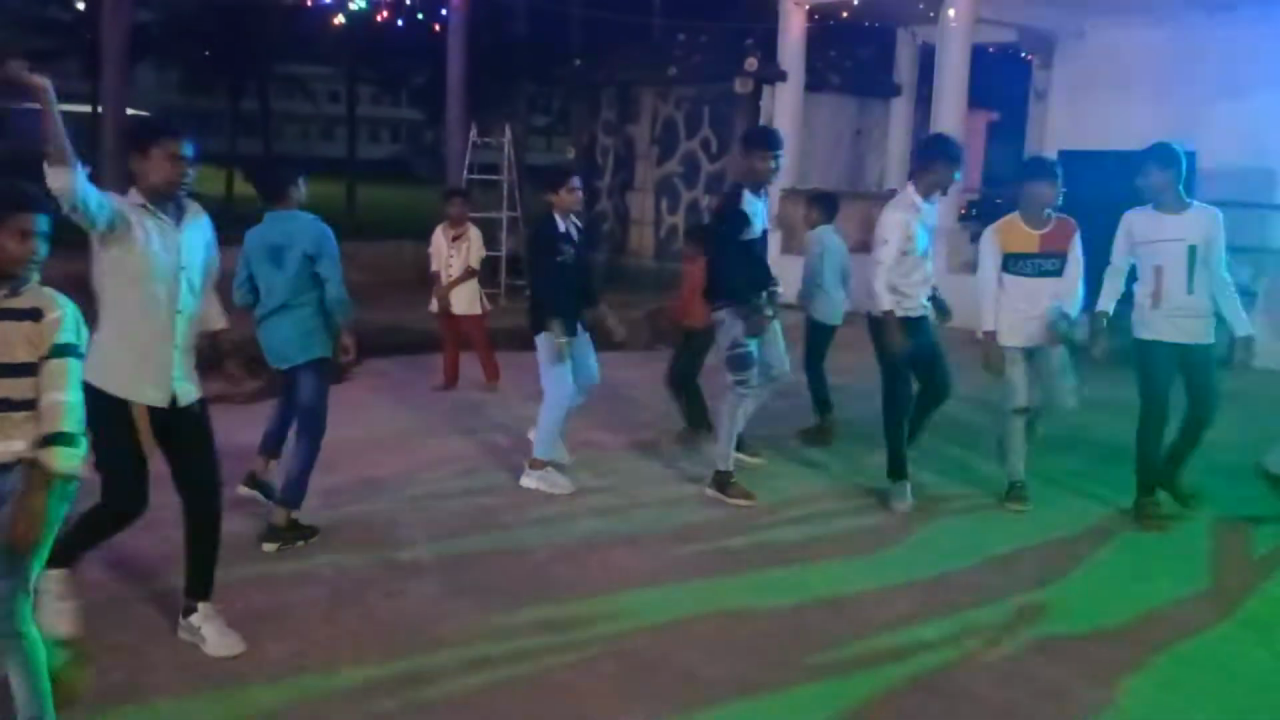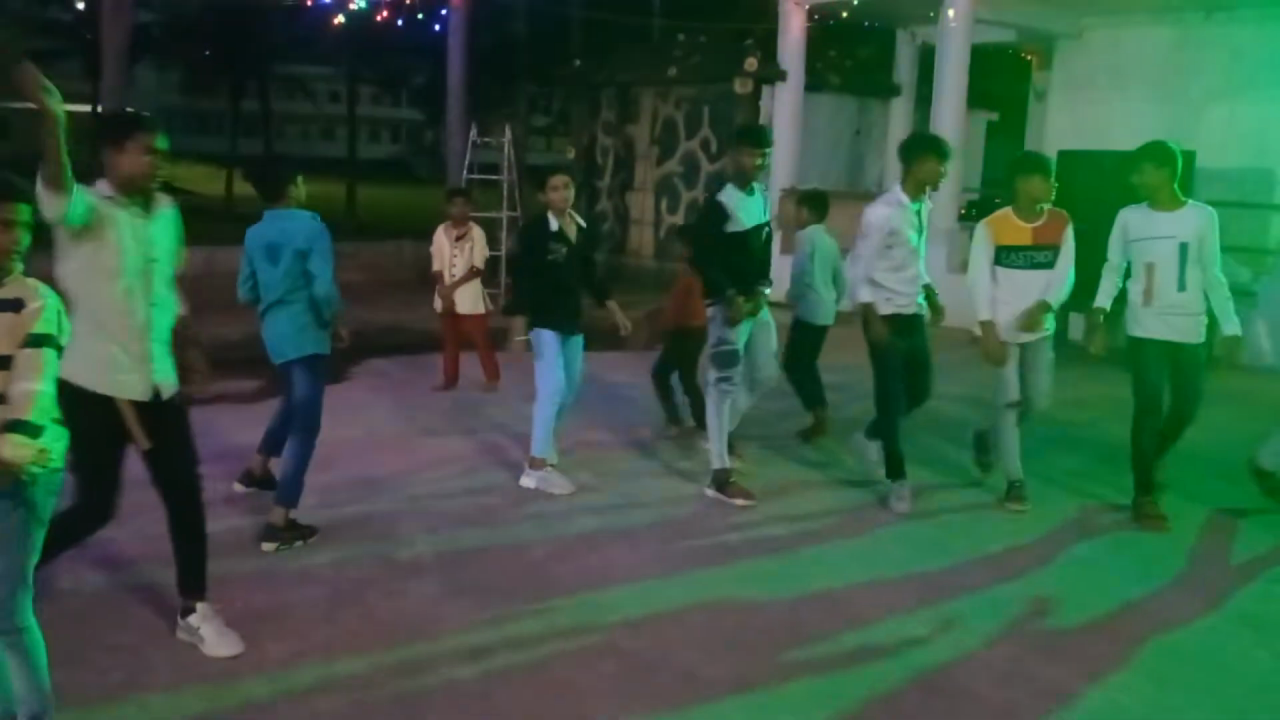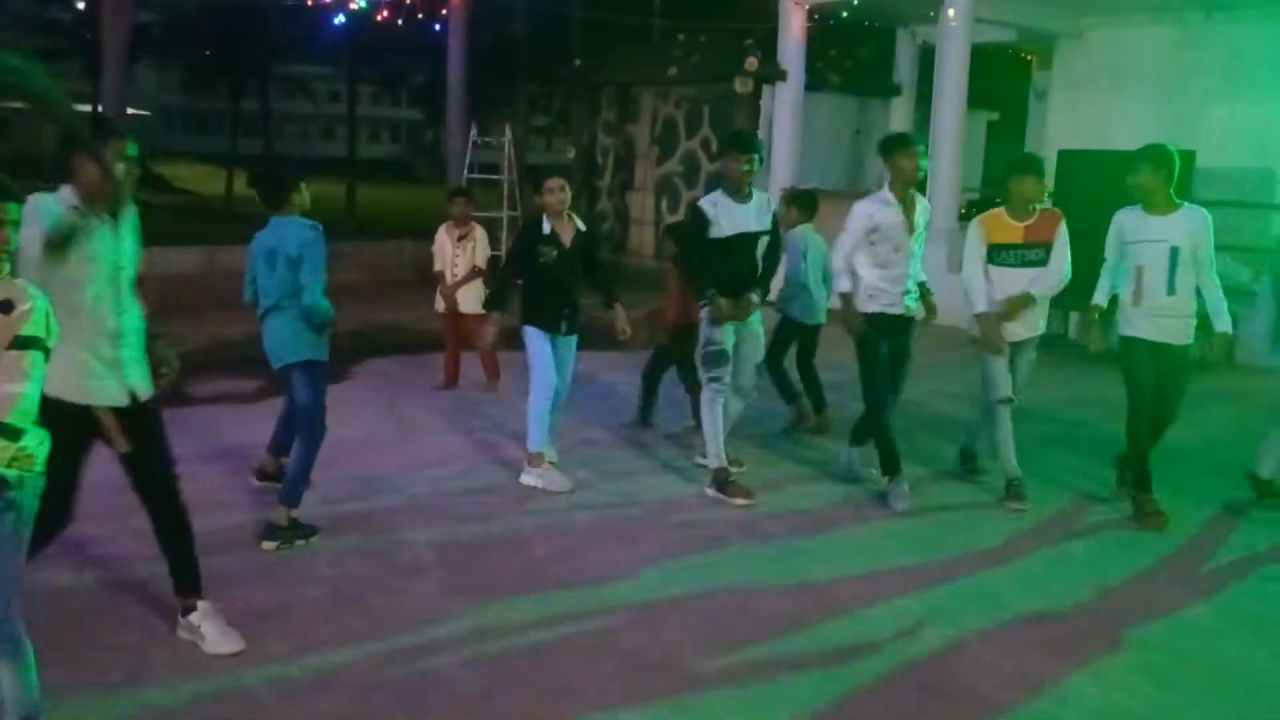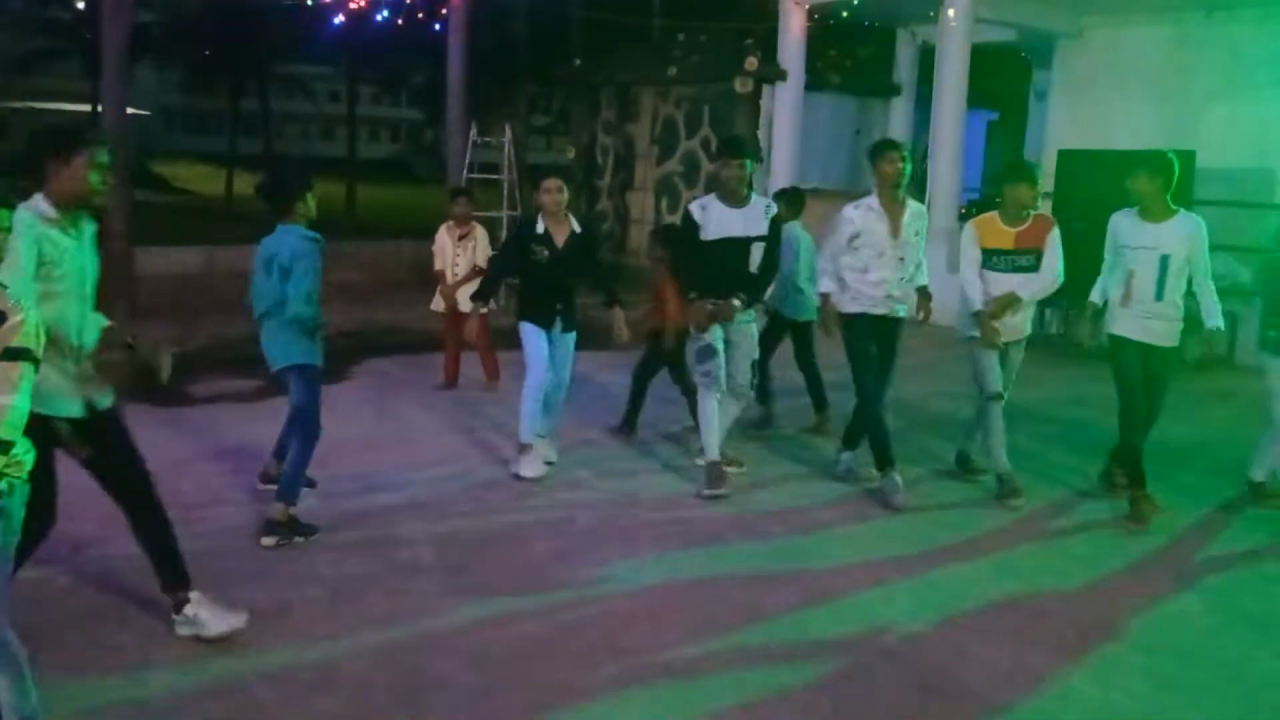
dt=0.1s
person 1, frame 1
left shoulder: (199, 222)
right shoulder: (111, 215)
right elbow: (66, 180)
left hip: (180, 389)
right hip: (118, 387)
left knee: (204, 495)
right knee: (125, 503)
left ankle: (197, 609)
right ankle: (55, 567)
person 1, frame 2
left shoulder: (162, 211)
right shoulder: (86, 208)
right elbow: (56, 193)
left wrist: (178, 333)
right wrist: (50, 115)
left hip: (156, 380)
right hip: (95, 383)
left knee: (184, 490)
right knee: (95, 504)
left ankle: (194, 609)
person 1, frame 3
left shoulder: (126, 217)
right shoulder: (48, 213)
right elbow: (39, 253)
left wrist: (149, 341)
right wrist: (82, 195)
left hip: (127, 384)
right hip: (65, 386)
left knee: (163, 493)
right knee: (54, 508)
left ankle: (193, 610)
person 1, frame 4
left shoulder: (83, 229)
left wrist: (127, 346)
right wrist: (77, 356)
left hip: (84, 393)
left knee: (137, 490)
left ankle: (185, 603)
person 2, frame 1
left shoulder: (1209, 218)
right shoulder: (1133, 220)
left elbow: (1219, 277)
right elbow: (1116, 273)
left wrist: (1242, 328)
right wrist: (1101, 318)
left hip: (1198, 332)
right hip: (1151, 331)
left knee: (1204, 408)
right knee: (1155, 409)
left ankle: (1169, 472)
right ankle: (1146, 493)
person 2, frame 2
left shoulder: (1203, 217)
right shoulder: (1129, 218)
left elbow: (1213, 276)
right elbow: (1113, 270)
left wrist: (1230, 328)
right wrist: (1098, 314)
left hip: (1190, 330)
right hip: (1145, 328)
left knee: (1186, 407)
right knee: (1149, 408)
left ankle: (1148, 465)
right ankle: (1144, 493)
person 2, frame 3
left shoulder: (1196, 220)
right shoulder: (1123, 219)
left elbow: (1207, 277)
right elbow: (1110, 269)
left wrist: (1222, 325)
right wrist: (1096, 308)
left hip: (1177, 331)
right hip: (1135, 328)
left knee: (1165, 410)
right knee: (1142, 408)
left ankle: (1129, 461)
right ankle: (1142, 493)
person 2, frame 4
left shoulder: (1191, 226)
right shoulder: (1119, 221)
left elbow: (1202, 280)
left wrist: (1213, 322)
right wrist: (1092, 306)
left hip: (1164, 332)
right hip: (1123, 327)
left knee: (1149, 409)
right knee: (1133, 405)
left ankle: (1119, 462)
right ankle: (1138, 488)
